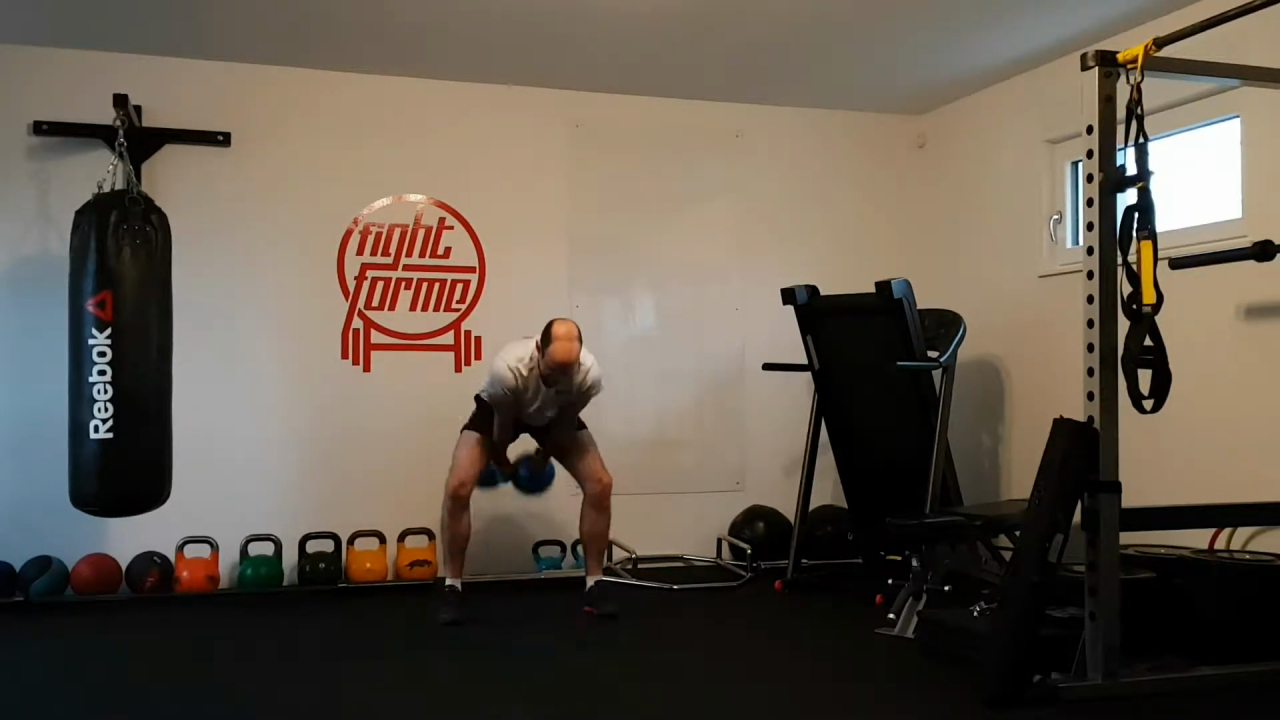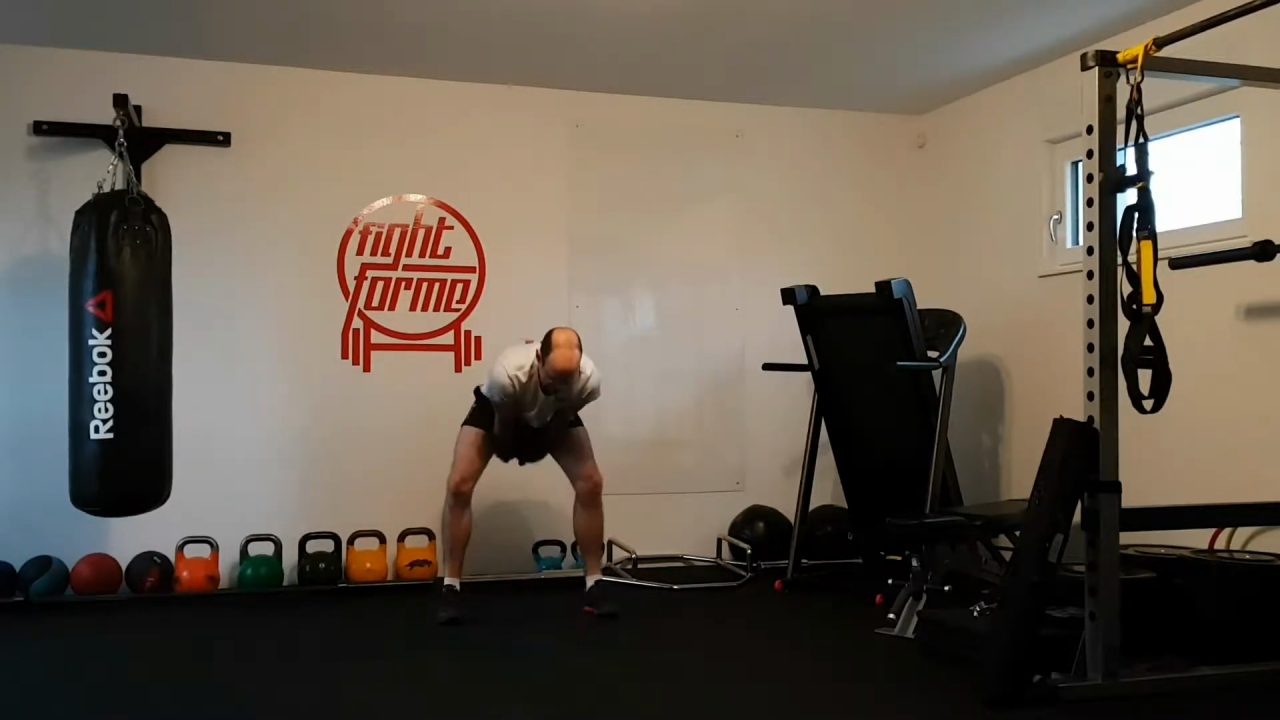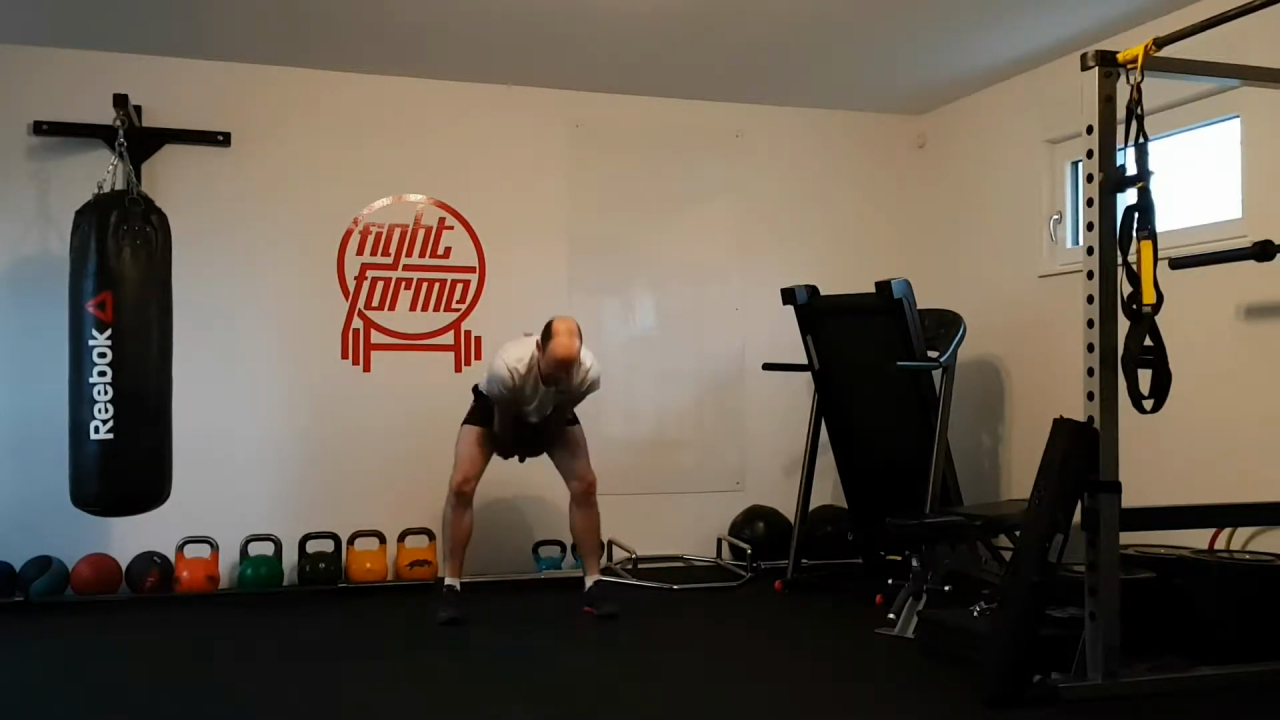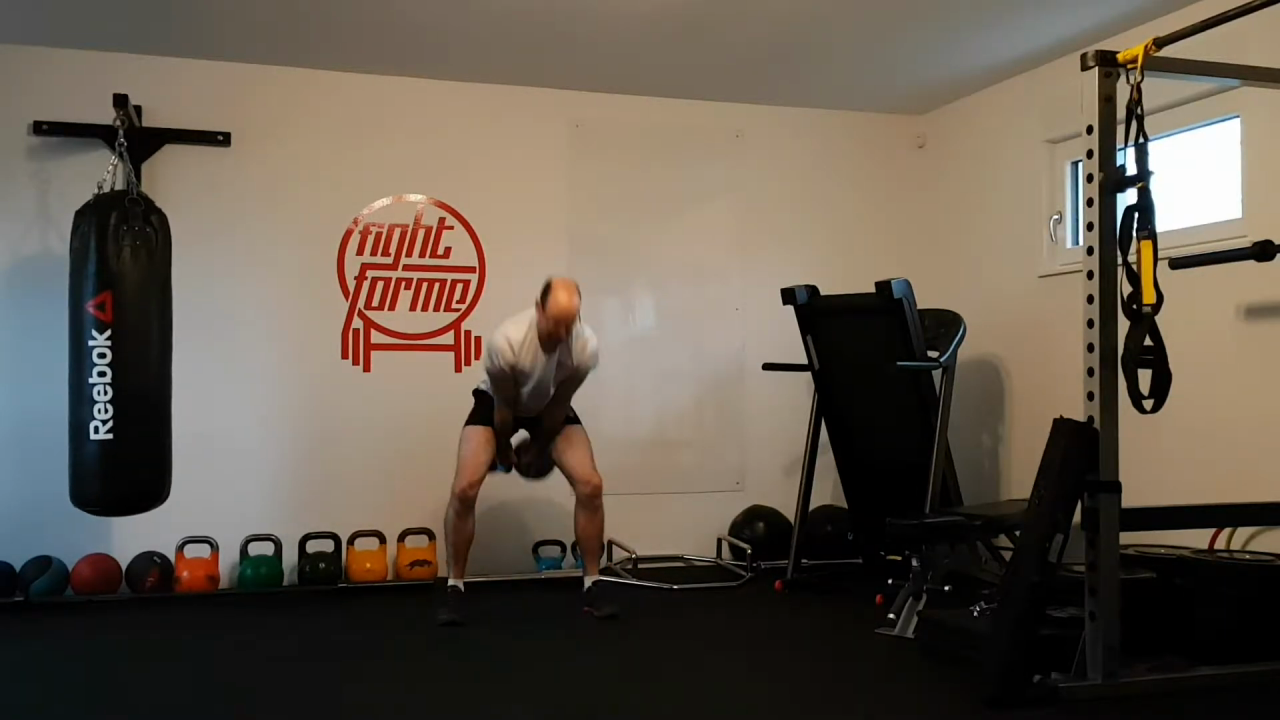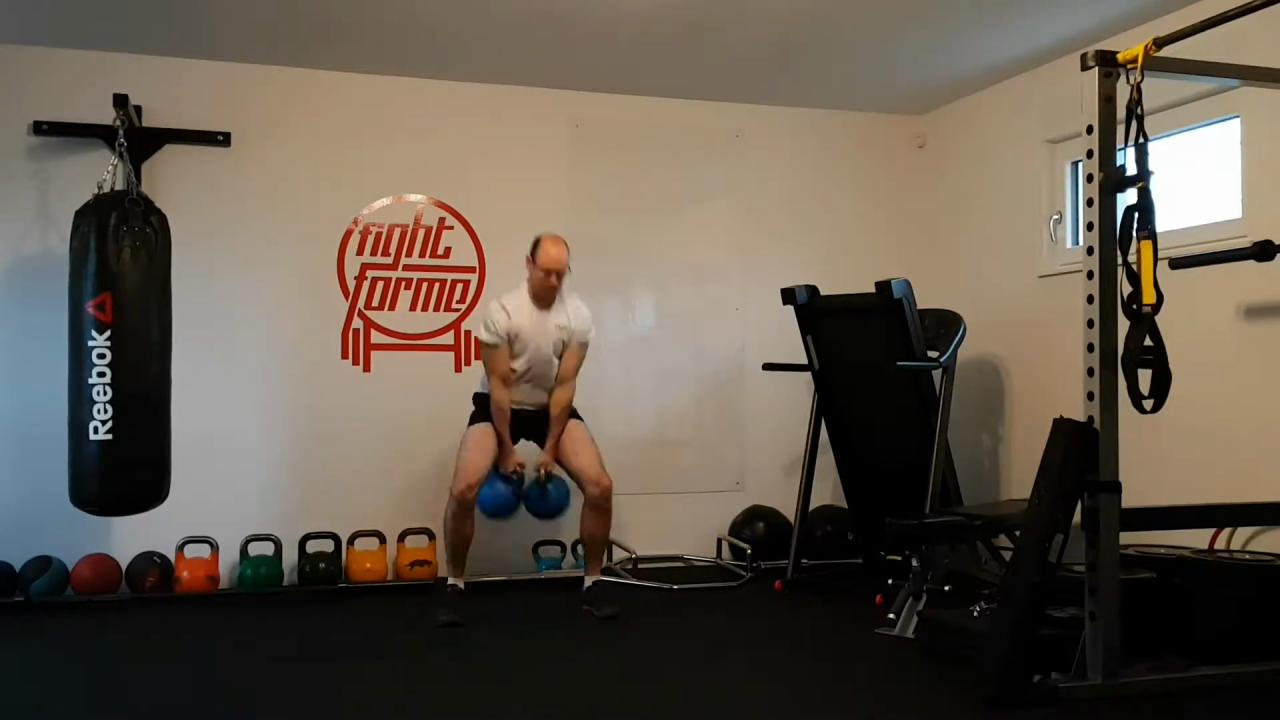
dt=0.1s
person 1, frame 1
left shoulder: (589, 373)
right shoulder: (508, 366)
left elbow: (565, 420)
right elbow: (502, 424)
right wrist: (502, 464)
left hip: (554, 415)
right hip: (498, 408)
left knee: (600, 485)
right knee: (458, 487)
left ankle: (595, 585)
right ankle: (452, 588)
person 1, frame 2
left shoulder: (588, 379)
right shoulder: (507, 373)
left elbow: (563, 416)
right elbow: (503, 423)
left wrist: (542, 447)
right wrist: (506, 452)
left hip: (551, 415)
right hip: (495, 406)
left knee: (591, 484)
right knee: (459, 485)
left ankle: (594, 586)
right ankle: (451, 588)
person 1, frame 3
left shoulder: (587, 370)
right shoulder: (507, 366)
left elbow: (562, 411)
right elbow: (503, 416)
left wrist: (536, 442)
right wrist: (505, 446)
left hip: (551, 413)
right hip: (494, 403)
left knee: (584, 484)
right knee: (461, 485)
left ankle: (593, 585)
right ankle: (452, 587)
person 1, frame 4
left shoulder: (587, 346)
right shoulder: (507, 339)
left elbow: (560, 402)
right elbow: (503, 406)
left wrist: (540, 444)
right wrist: (503, 448)
left hip: (549, 408)
right hip: (494, 401)
left knee: (591, 485)
right knee: (464, 489)
left ankle: (593, 585)
right ankle: (455, 587)
person 1, frame 5
left shoulder: (578, 314)
right shoulder: (502, 311)
left elbow: (564, 384)
right elbow: (498, 385)
left wrist: (550, 448)
right wrist: (505, 451)
left hip: (552, 407)
right hip: (501, 407)
left knee: (599, 485)
right knee: (463, 490)
left ankle: (593, 584)
right ankle: (455, 586)
